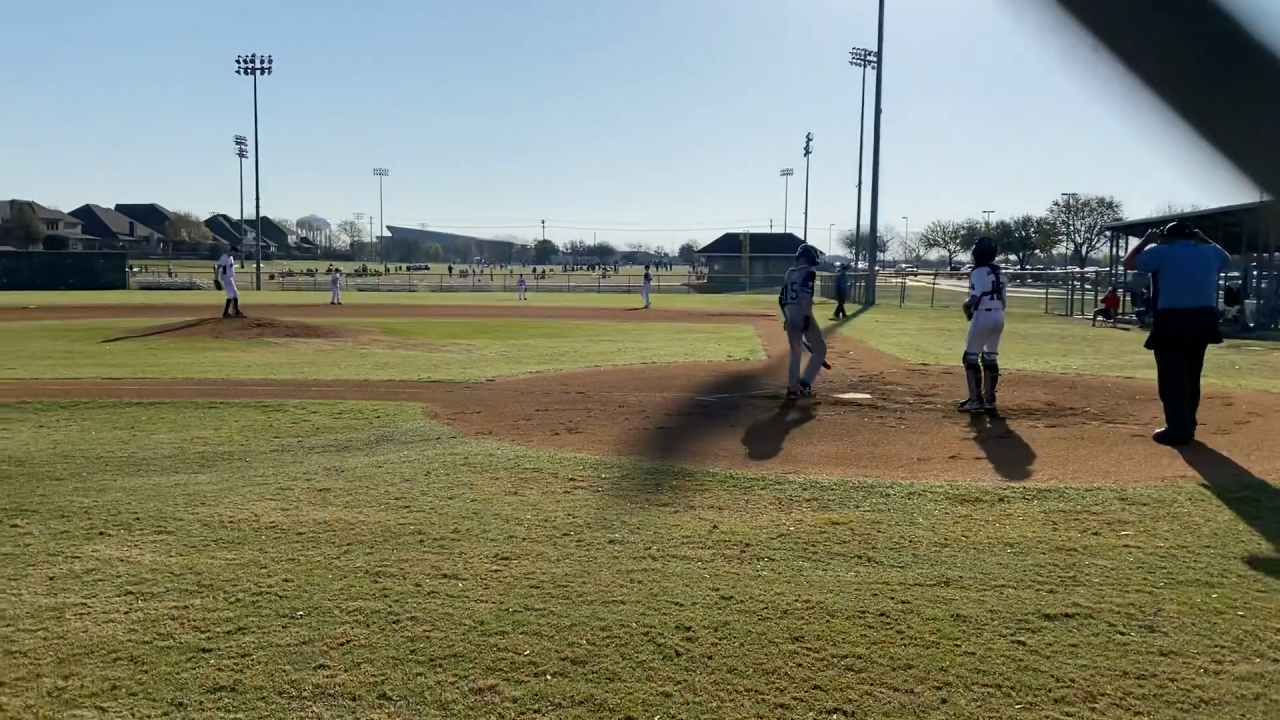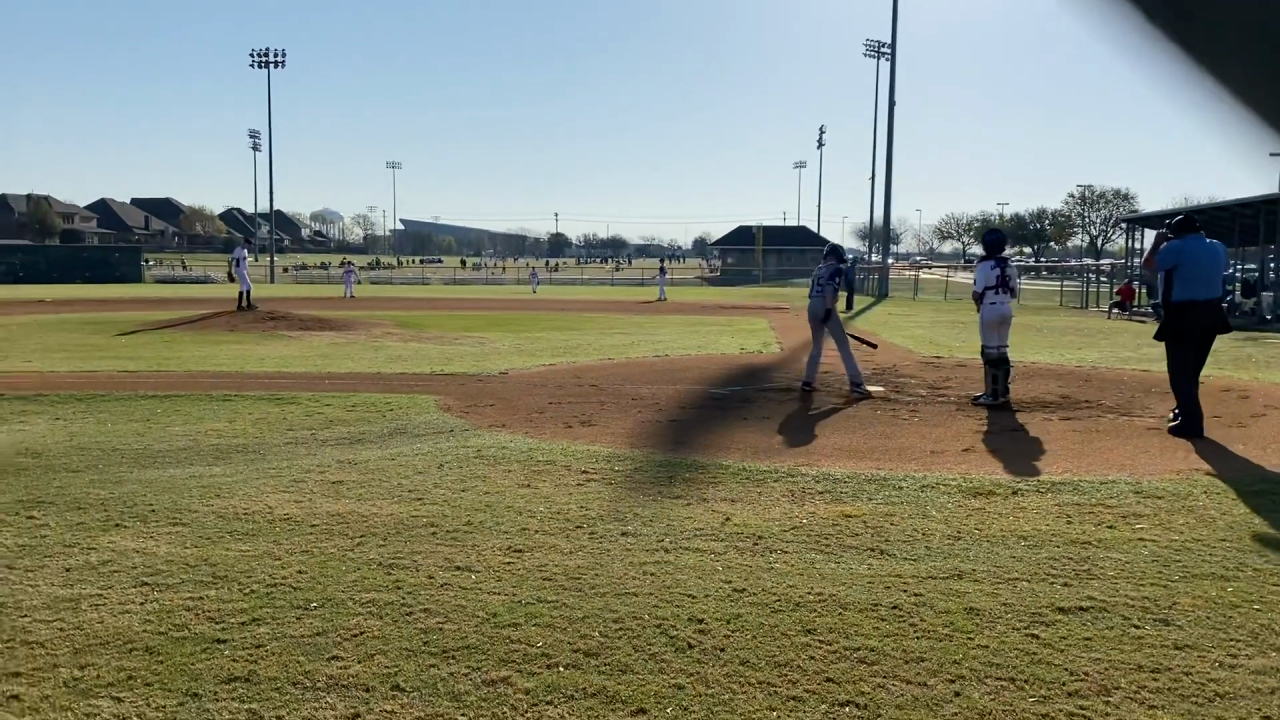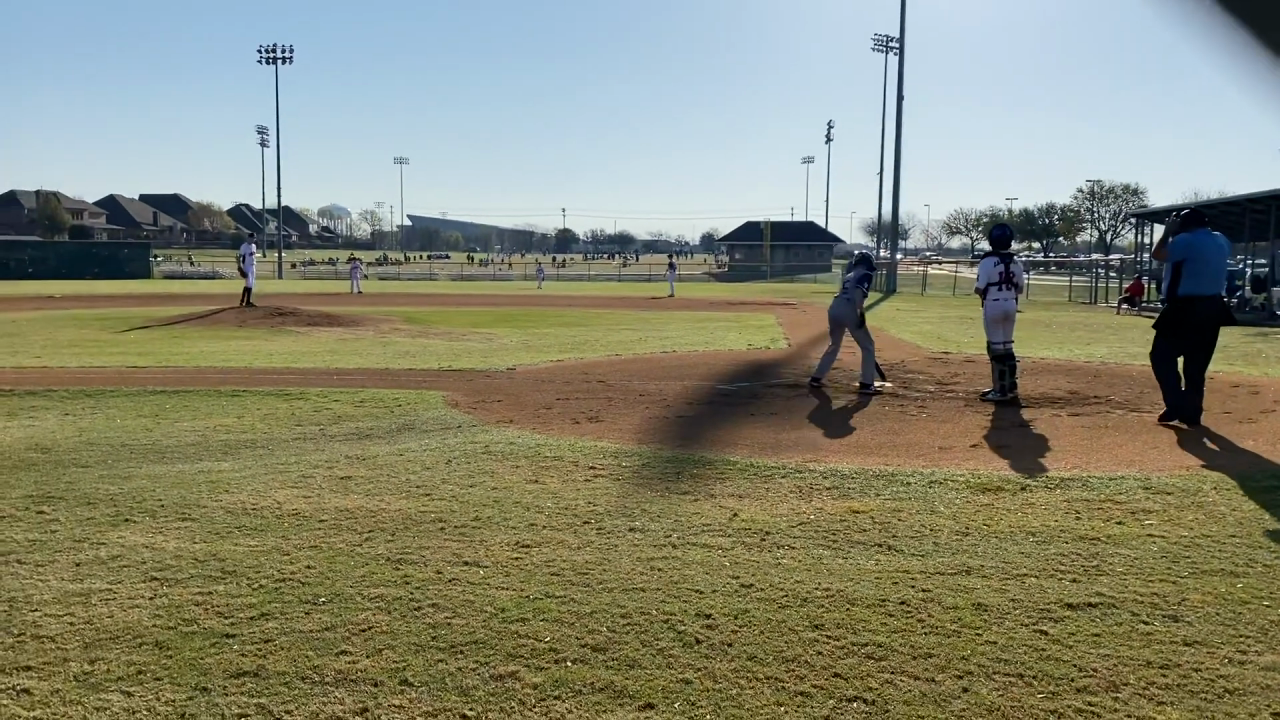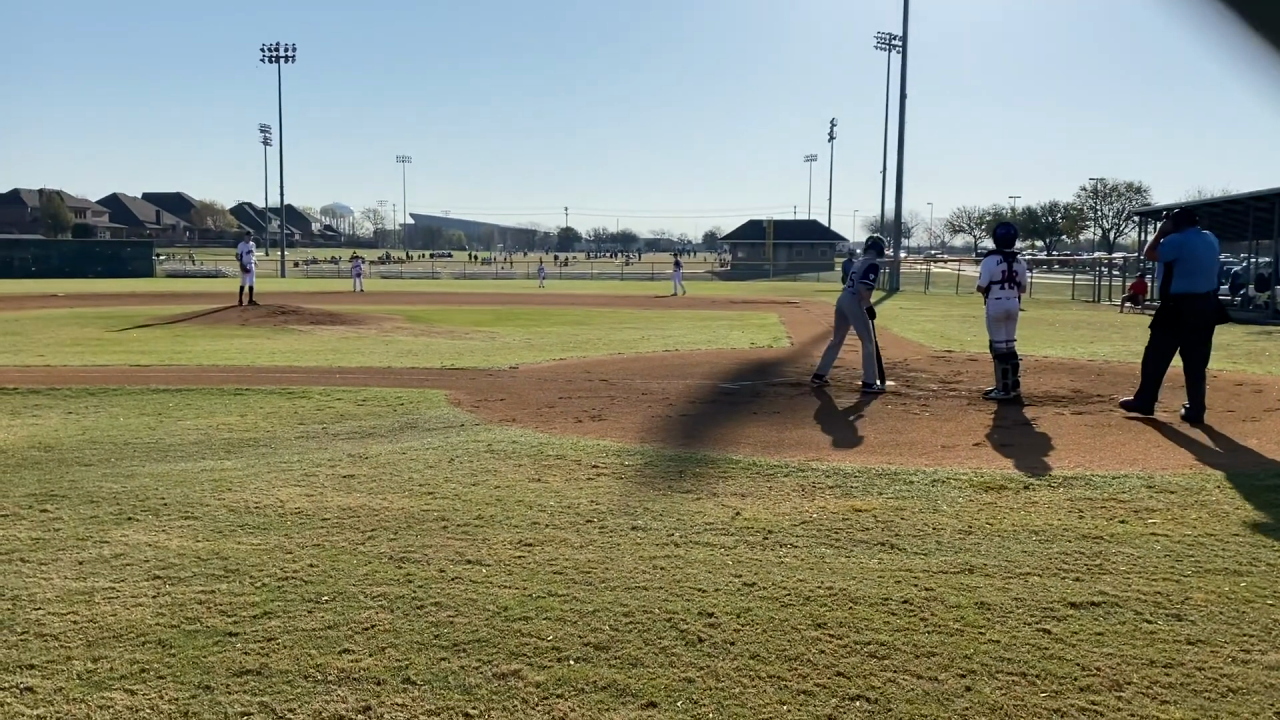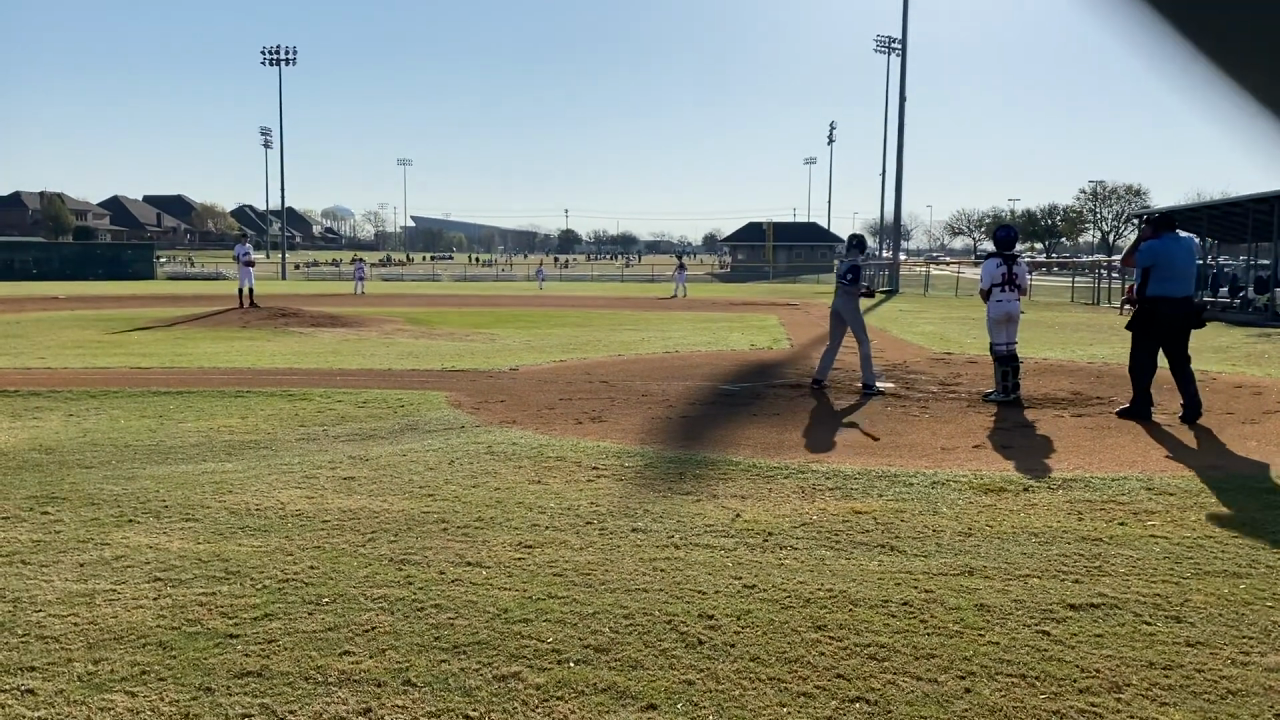
dt=0.3s
person 1, frame 1
left shoulder: (1162, 252)
right shoulder: (1209, 252)
left elbow: (1129, 263)
right elbow: (1226, 259)
left wrist: (1147, 241)
right wrist: (1204, 240)
left hip: (1171, 321)
right hip: (1203, 320)
left knee: (1171, 377)
right knee: (1192, 374)
left ankle: (1176, 429)
right ankle: (1187, 423)
person 1, frame 2
left shoulder: (1177, 247)
right shoulder: (1217, 248)
left elbow: (1149, 265)
right elbow: (1225, 266)
left wrist: (1158, 242)
left hip: (1182, 315)
right hip: (1211, 314)
left knee: (1180, 370)
right knee: (1192, 369)
left ankle: (1190, 421)
right ankle: (1186, 416)
person 1, frame 3
left shoulder: (1186, 240)
right shoulder: (1221, 241)
left elbow: (1158, 254)
left wrist: (1168, 232)
left hip: (1185, 309)
right hip: (1212, 309)
left knee: (1162, 356)
right knee: (1197, 363)
left ankle: (1178, 404)
right ankle: (1192, 410)
person 1, frame 4
left shoulder: (1177, 240)
right shoulder: (1210, 240)
left elbow: (1150, 254)
left wrist: (1161, 233)
left hip: (1178, 308)
right hip: (1205, 306)
left knee: (1157, 356)
right knee: (1196, 361)
left ankle: (1145, 401)
right ankle: (1195, 409)
person 1, frame 5
left shoulder: (1154, 246)
right shoulder: (1190, 243)
left elbow: (1126, 261)
left wrist: (1140, 238)
left hip: (1155, 310)
right hip: (1182, 309)
left knee: (1142, 361)
right knee: (1180, 361)
left ankle: (1140, 406)
right ankle: (1192, 407)
person 2, frame 1
left shoulder: (979, 272)
right shoulder: (998, 273)
left elbow: (974, 299)
right elbow: (1002, 302)
left wrist: (966, 306)
left hip: (983, 316)
right hip: (999, 317)
left knee: (971, 357)
right knee: (991, 358)
left ankle: (976, 399)
right ankle: (989, 400)
person 2, frame 2
left shoulder: (983, 265)
right shoulder: (1010, 267)
left elbow: (976, 294)
right elbow: (1014, 293)
left wrist: (977, 299)
left hip: (989, 310)
right hip: (1006, 309)
left knee: (990, 352)
right knee: (1002, 350)
left ankle: (992, 394)
right ankle: (1003, 392)
person 2, frame 3
left shoulder: (987, 262)
right shoulder: (1016, 263)
left elbow: (979, 290)
right elbow: (1019, 289)
left wrist: (988, 290)
left hip: (993, 306)
right hip: (1011, 305)
left knee: (996, 348)
right knee: (1007, 346)
left ankle: (1000, 390)
right ankle: (1011, 387)
person 2, frame 4
left shoulder: (990, 260)
right shoulder: (1020, 262)
left elbow: (980, 288)
right elbow: (1022, 289)
left wrist: (990, 289)
left hip: (995, 305)
right hip: (1013, 304)
left knee: (998, 346)
right knee: (1009, 345)
left ankle: (1003, 389)
right ankle: (1014, 386)
person 2, frame 5
left shoulder: (990, 263)
right shoulder: (1020, 264)
left elbow: (983, 291)
right elbow: (1023, 292)
left wrist: (988, 300)
left hip: (996, 308)
right hip: (1014, 307)
left knee: (999, 349)
right knee: (1011, 347)
left ankle: (1003, 391)
right ankle: (1013, 388)
person 3, frame 1
left shoulder: (789, 273)
right shoulder: (809, 272)
left elbow: (781, 299)
right elbow: (805, 295)
right wrist: (807, 316)
left hip: (790, 314)
right hip: (802, 313)
left knee: (795, 352)
right knee: (820, 349)
left ankle: (793, 389)
right ankle: (805, 382)
person 3, frame 2
left shoulder: (818, 270)
right shoulder: (837, 269)
right elbow: (830, 288)
right wrist: (829, 309)
left hip: (812, 306)
right hip: (824, 308)
left knee: (817, 346)
right knee: (843, 345)
left ankle: (808, 382)
right ankle: (856, 384)
person 3, frame 3
left shoulder: (849, 275)
right shoulder: (866, 275)
right elbow: (858, 292)
right wrist: (862, 314)
left hip: (834, 308)
right hip: (847, 310)
left knee: (834, 345)
right knee: (868, 346)
left ankle: (817, 378)
right ankle: (866, 384)
person 3, frame 4
left shoulder: (859, 262)
right shoulder: (873, 265)
right elbow: (863, 289)
left wrist: (866, 305)
right wrist: (869, 307)
left hip: (842, 300)
right hip: (854, 303)
left knee: (836, 340)
right knee: (868, 342)
left ankle: (819, 375)
right ankle: (869, 383)
person 3, frame 5
left shoulder: (843, 262)
right shoulder: (855, 264)
right elbow: (844, 286)
left wrist: (861, 289)
right wrist: (861, 291)
left hip: (837, 303)
right hip: (849, 304)
left knee: (833, 343)
right knee: (863, 343)
left ankle: (818, 379)
right ankle: (868, 384)
